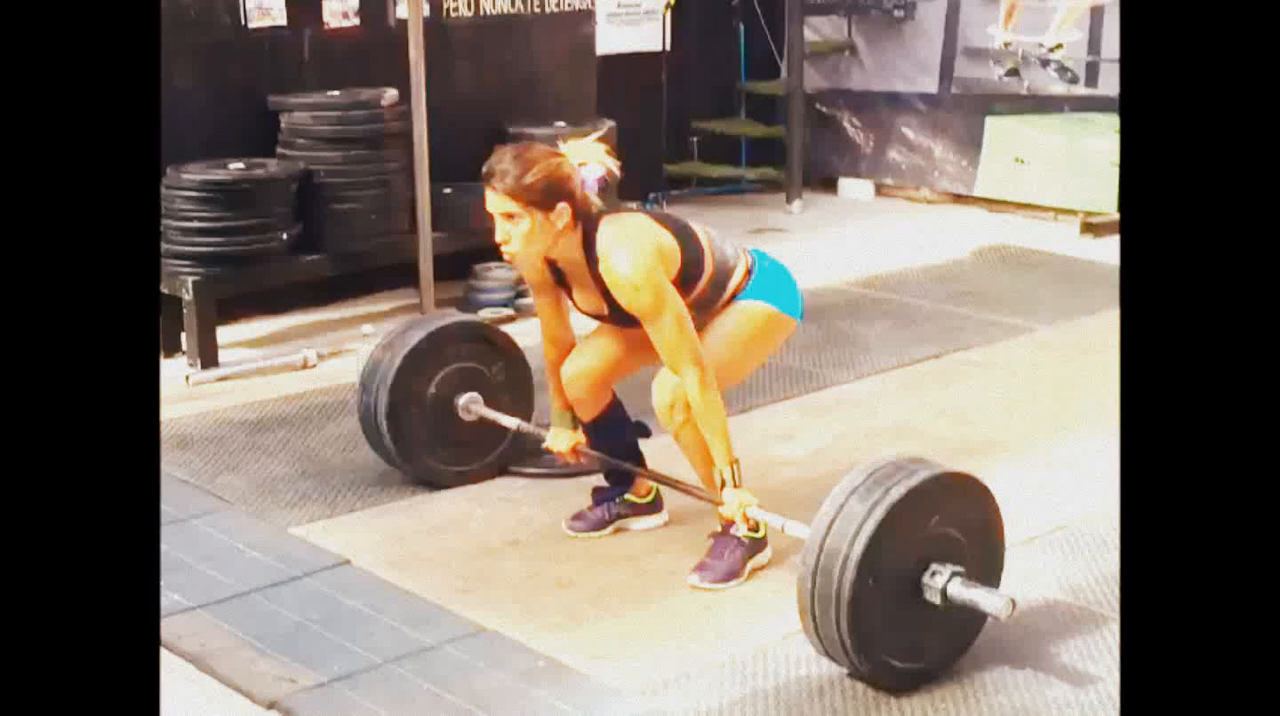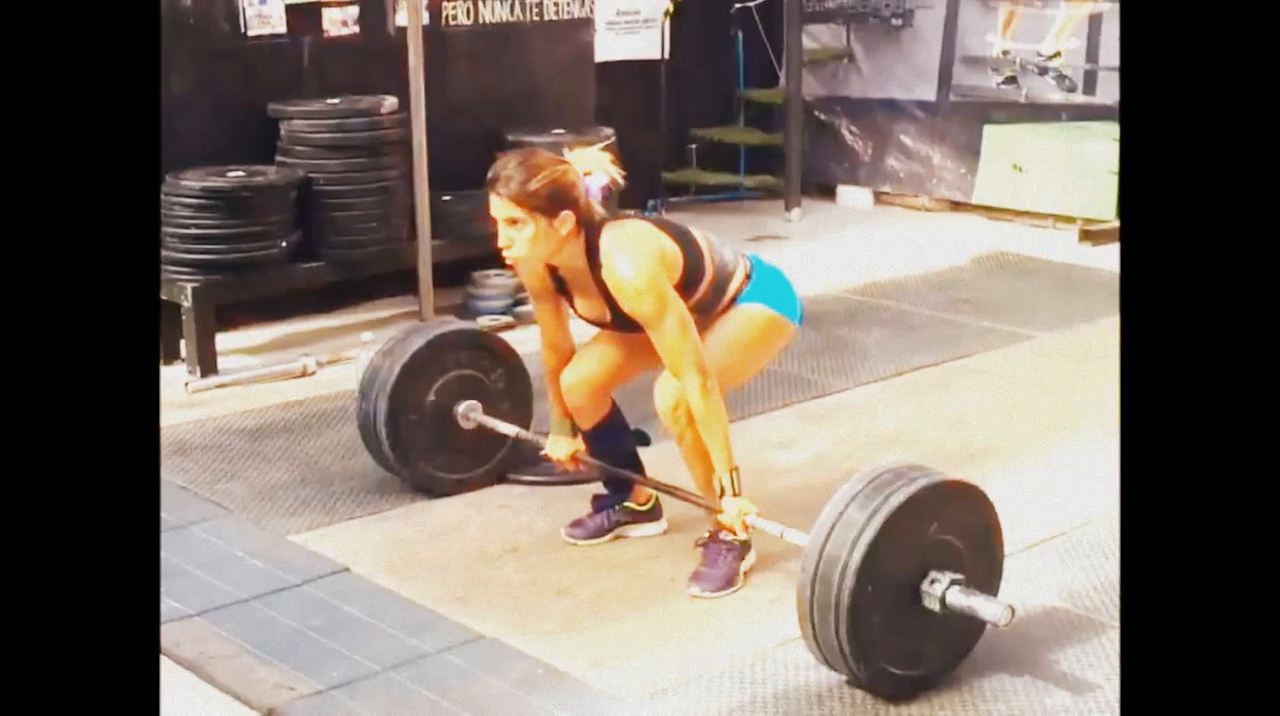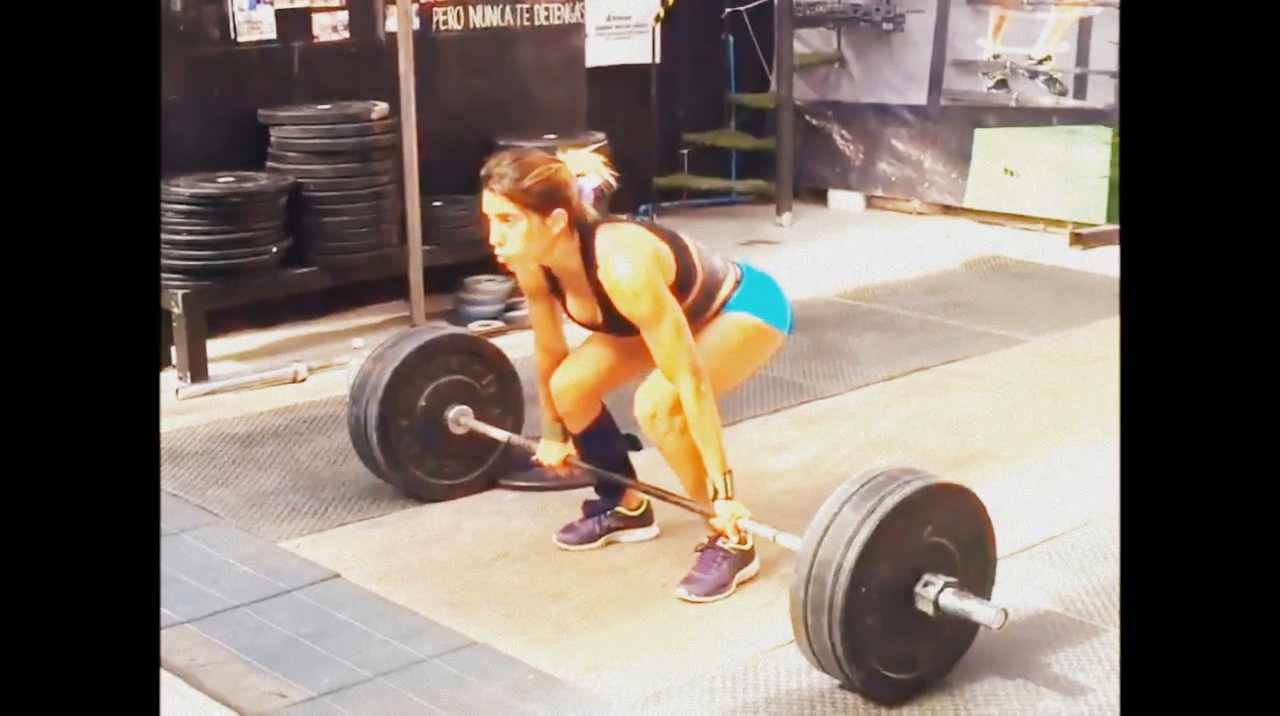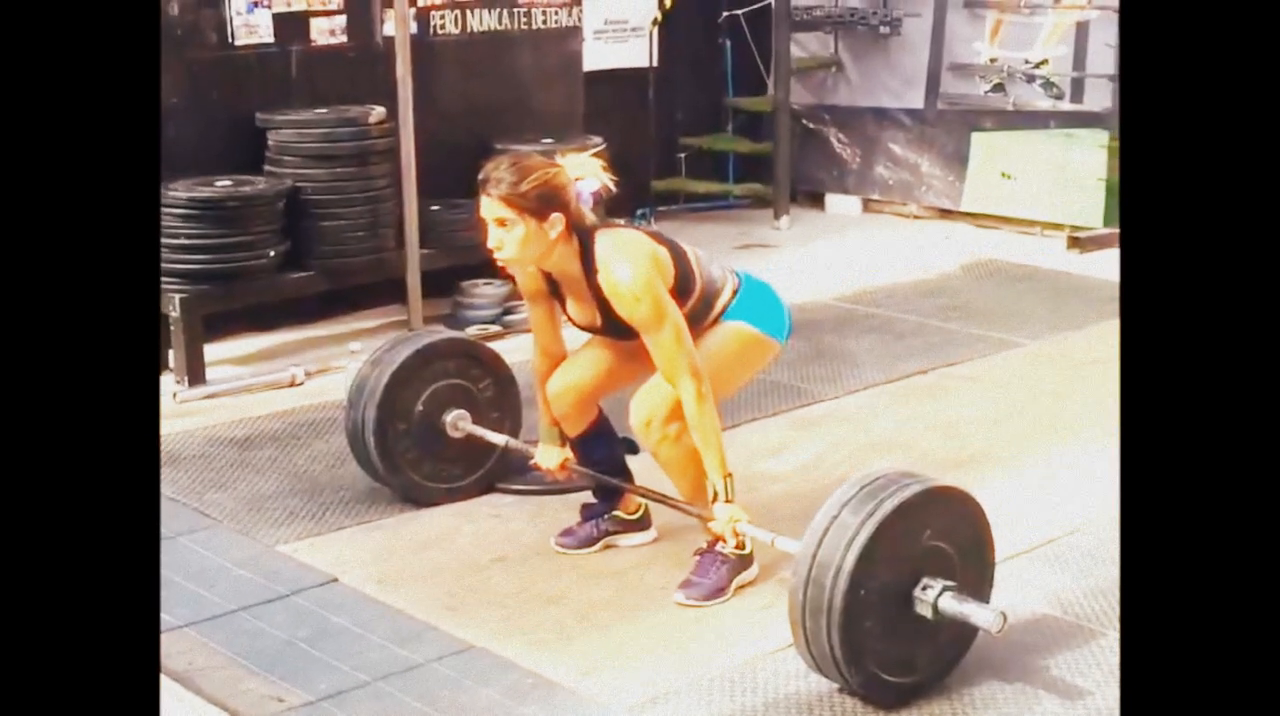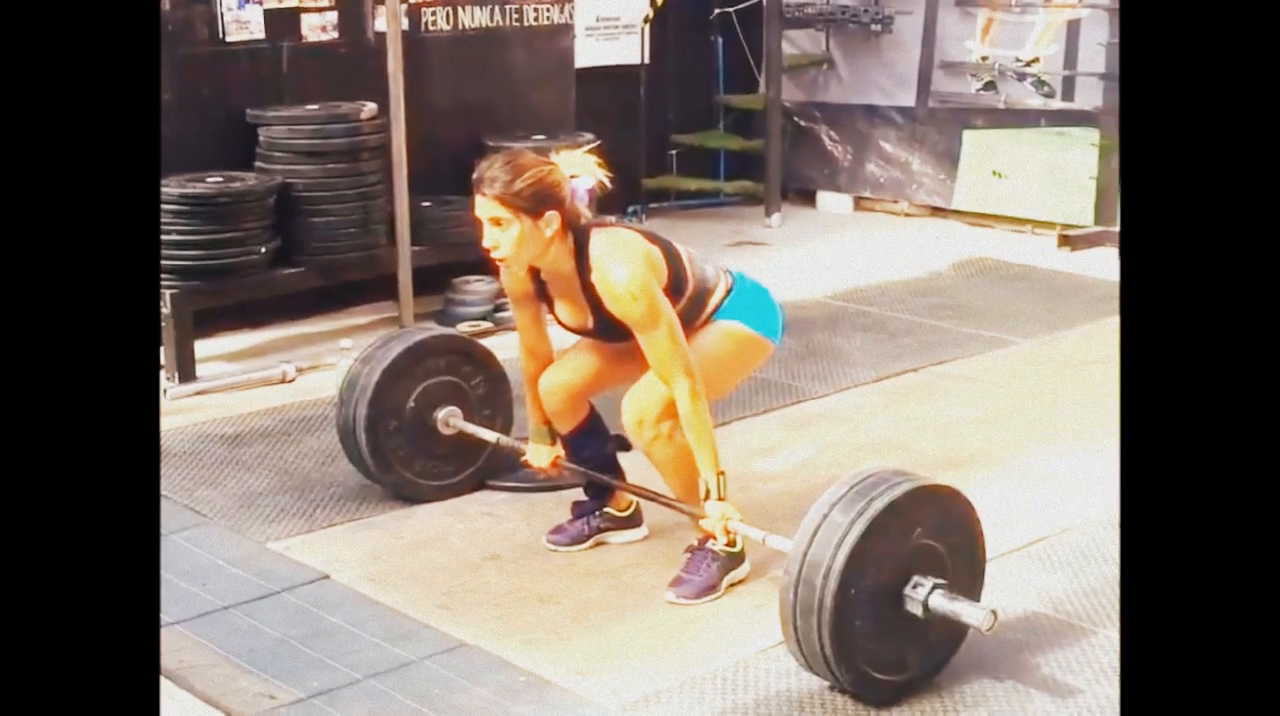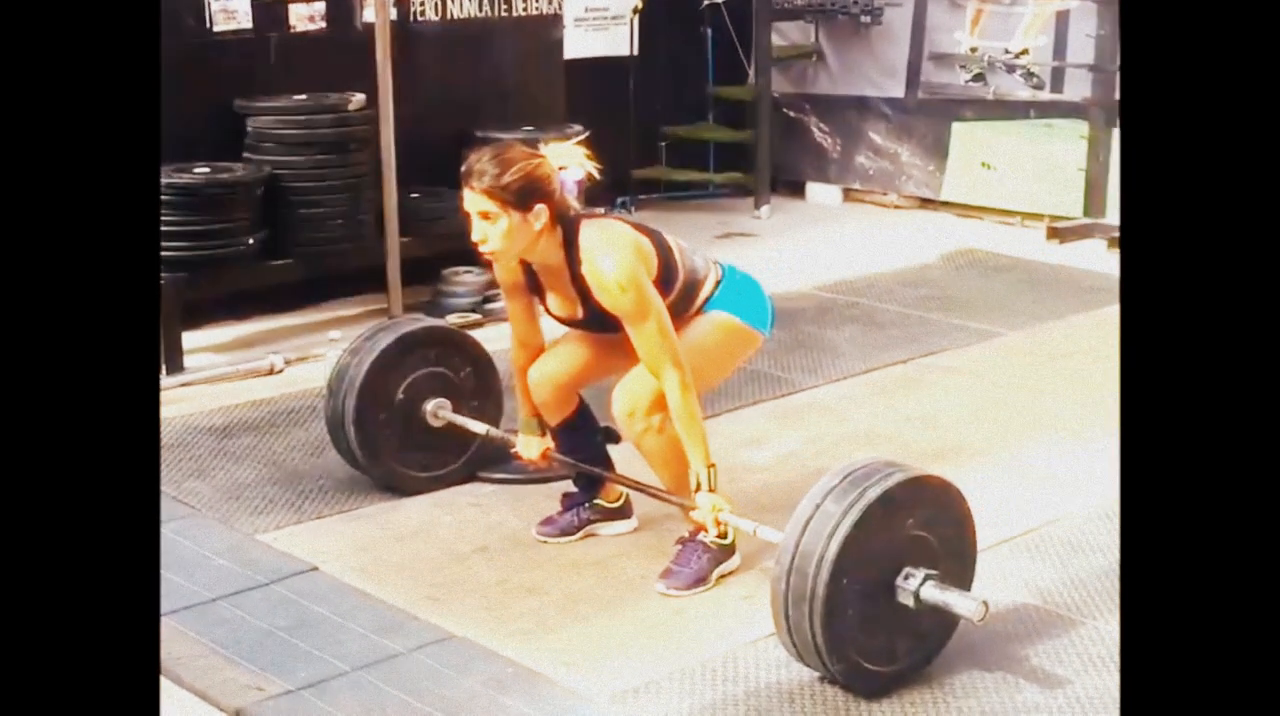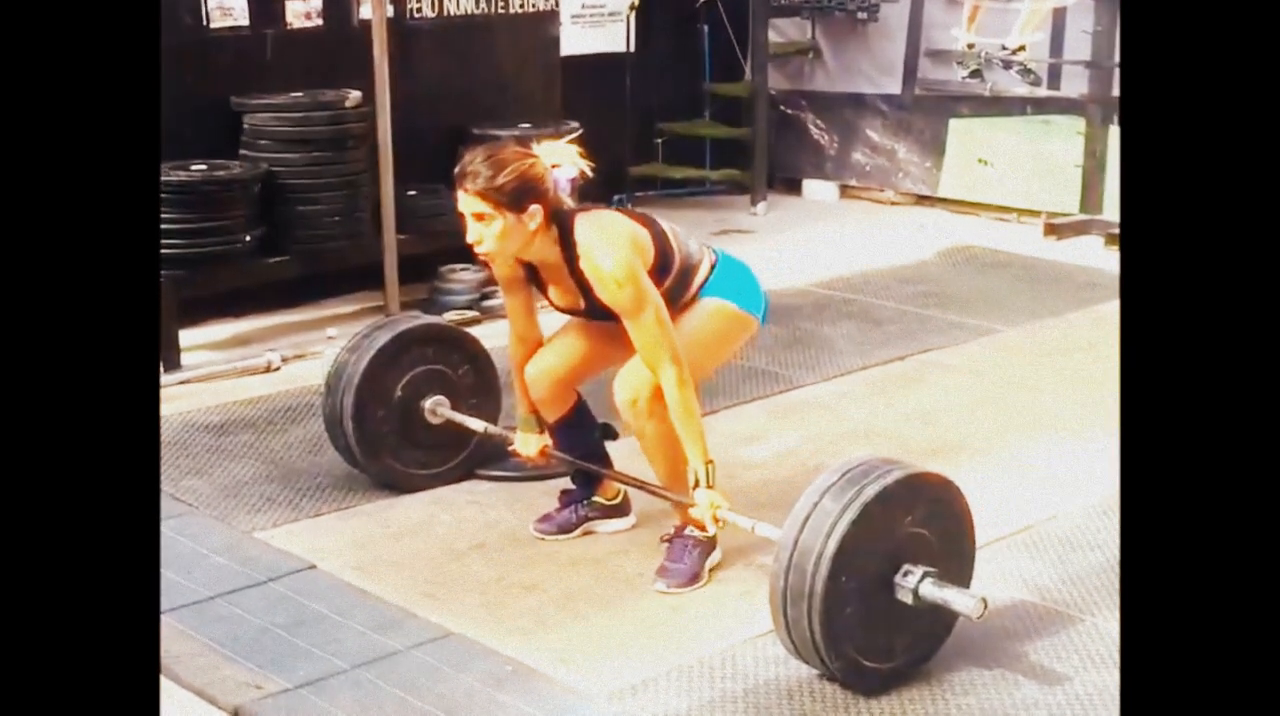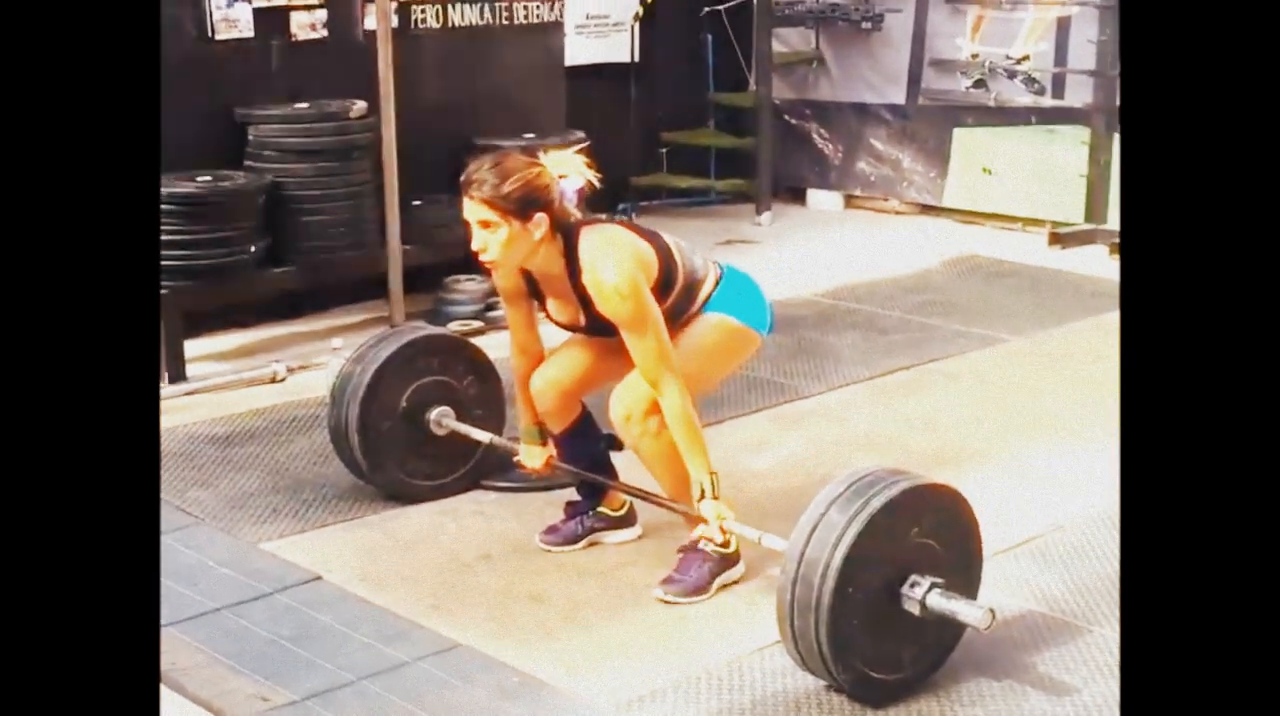
dt=0.3s
person 1, frame 1
left shoulder: (624, 261)
right shoulder: (535, 254)
left elbow: (694, 374)
right elbow: (557, 342)
left wrist: (731, 481)
right wrist: (563, 420)
left hip: (758, 294)
right hip: (690, 297)
left knee: (672, 395)
right knee: (580, 374)
left ankle: (743, 529)
right ankle: (636, 495)
person 1, frame 2
left shoulder: (627, 266)
right shoulder: (536, 261)
left elbow: (696, 379)
right elbow: (556, 349)
left wrist: (730, 487)
right wrist: (562, 428)
left hip: (755, 299)
right hip: (690, 303)
left knee: (674, 398)
right knee: (580, 382)
left ankle: (731, 531)
right ankle: (634, 502)
person 1, frame 3
left shoulder: (622, 267)
right shoulder: (531, 261)
left elbow: (689, 382)
right elbow: (549, 350)
left wrist: (723, 491)
right wrist: (553, 432)
left hip: (746, 306)
right hip: (680, 309)
left knee: (656, 405)
right knee: (569, 385)
left ankle: (730, 541)
right ankle: (626, 507)
person 1, frame 4
left shoulder: (621, 271)
right shoulder: (531, 264)
left elbow: (691, 385)
right elbow: (547, 354)
left wrist: (722, 493)
right wrist: (550, 436)
left hip: (744, 314)
right hip: (679, 315)
left knee: (651, 413)
right knee: (565, 390)
left ankle: (730, 545)
right ankle: (623, 510)
person 1, frame 5
left shoulder: (615, 271)
right shoulder: (519, 268)
left elbow: (684, 384)
right elbow: (535, 355)
left wrist: (714, 492)
right wrist: (540, 434)
left hip: (737, 314)
right hip: (671, 315)
left knee: (643, 411)
right knee: (557, 387)
left ankle: (720, 543)
right ankle: (615, 509)
person 1, frame 6
left shoulder: (605, 263)
right shoulder: (511, 258)
left elbow: (673, 376)
right elbow: (526, 346)
left wrist: (705, 483)
right wrist: (529, 426)
left hip: (726, 305)
right hip: (662, 307)
left knee: (633, 404)
right knee: (546, 380)
left ankle: (711, 537)
right ankle: (605, 499)
person 1, frame 7
left shoulder: (602, 256)
right shoulder: (509, 253)
left elbow: (670, 370)
right elbow: (524, 341)
left wrist: (702, 478)
right wrist: (528, 422)
left hip: (721, 292)
right hip: (658, 296)
left knee: (635, 391)
right knee: (544, 375)
left ankle: (696, 529)
right ankle: (601, 497)
person 1, frame 8
left shoulder: (605, 271)
right shoulder: (512, 264)
left elbow: (668, 386)
right elbow: (526, 354)
left wrist: (707, 491)
right wrist: (532, 436)
left hip: (725, 306)
right hip: (659, 309)
left knee: (631, 406)
right knee: (550, 387)
left ankle: (714, 544)
right ankle: (607, 507)
